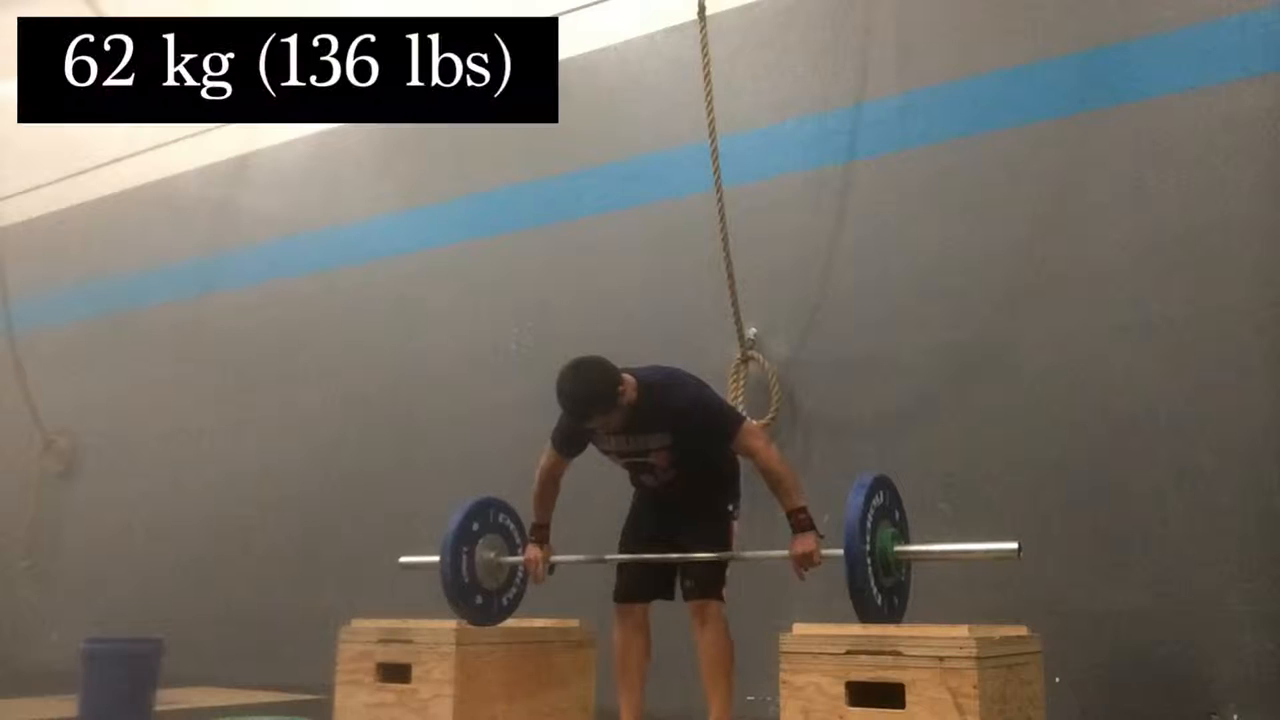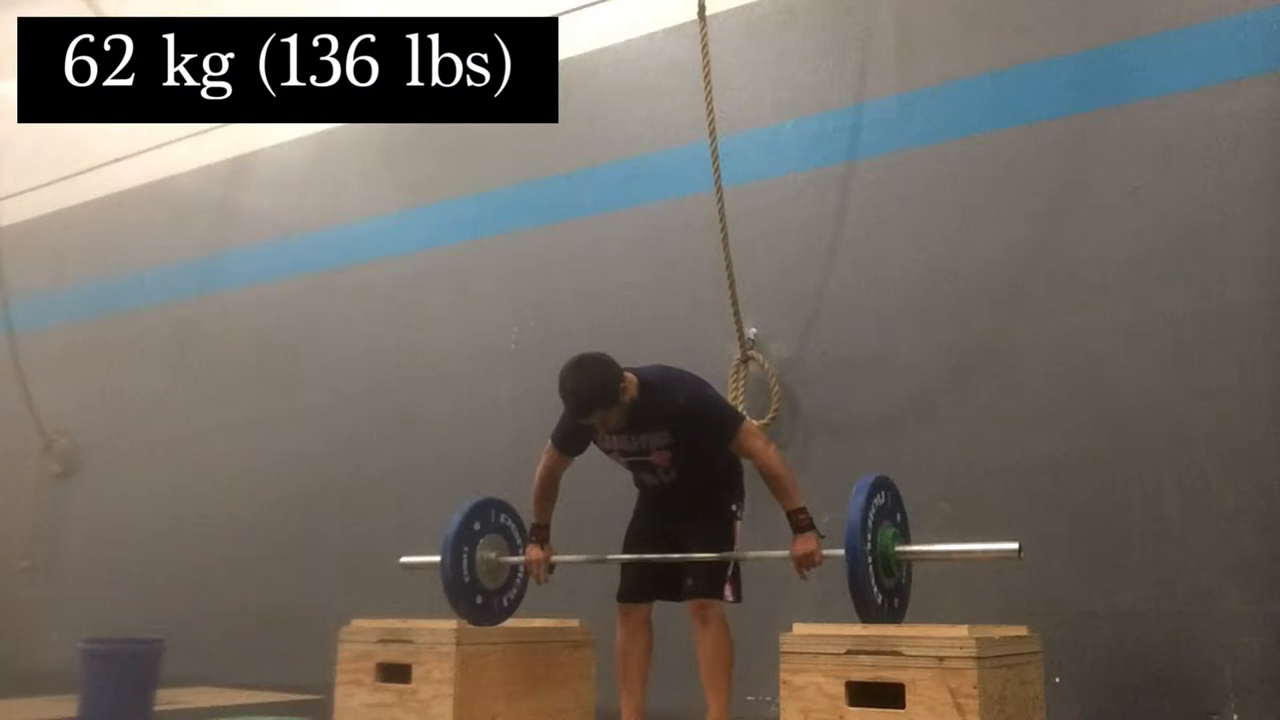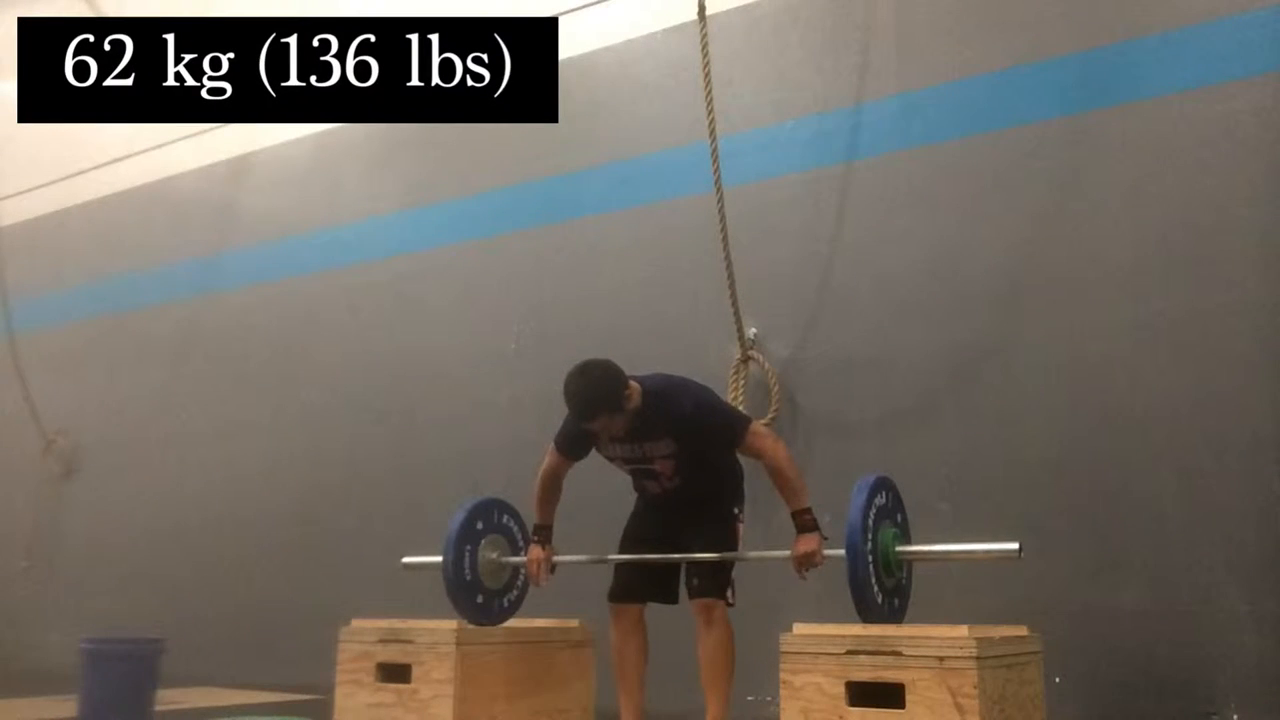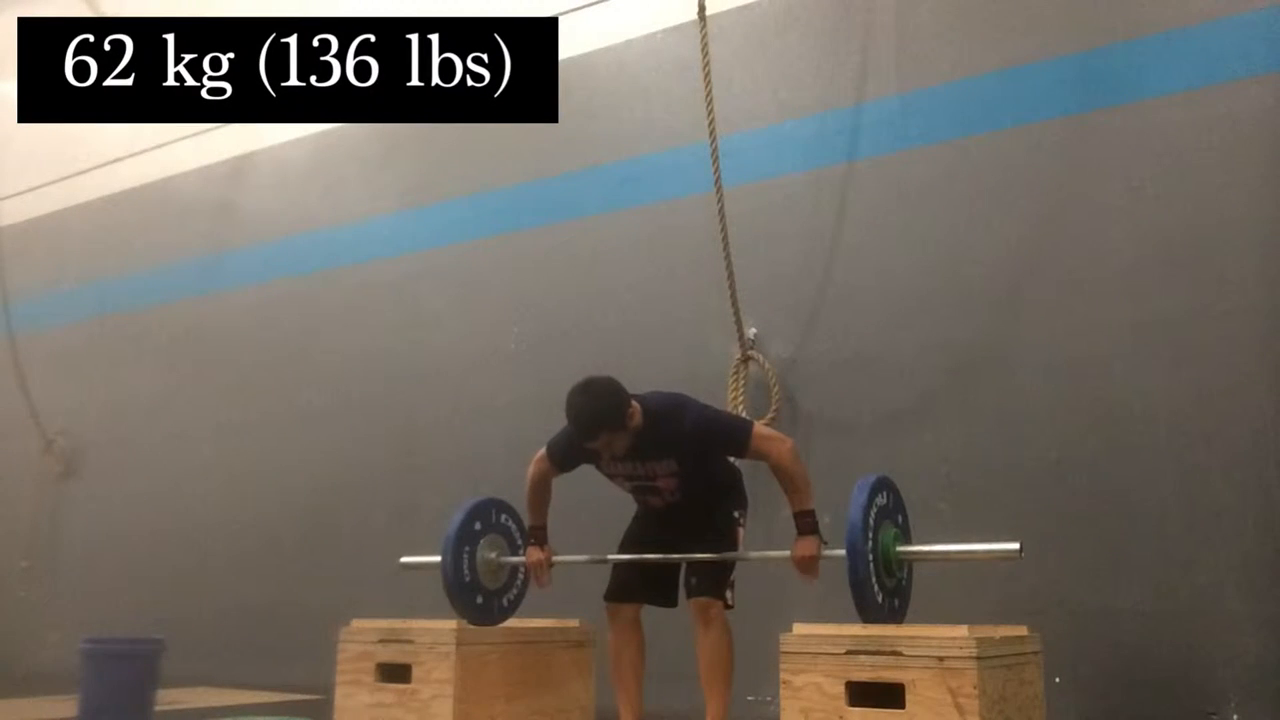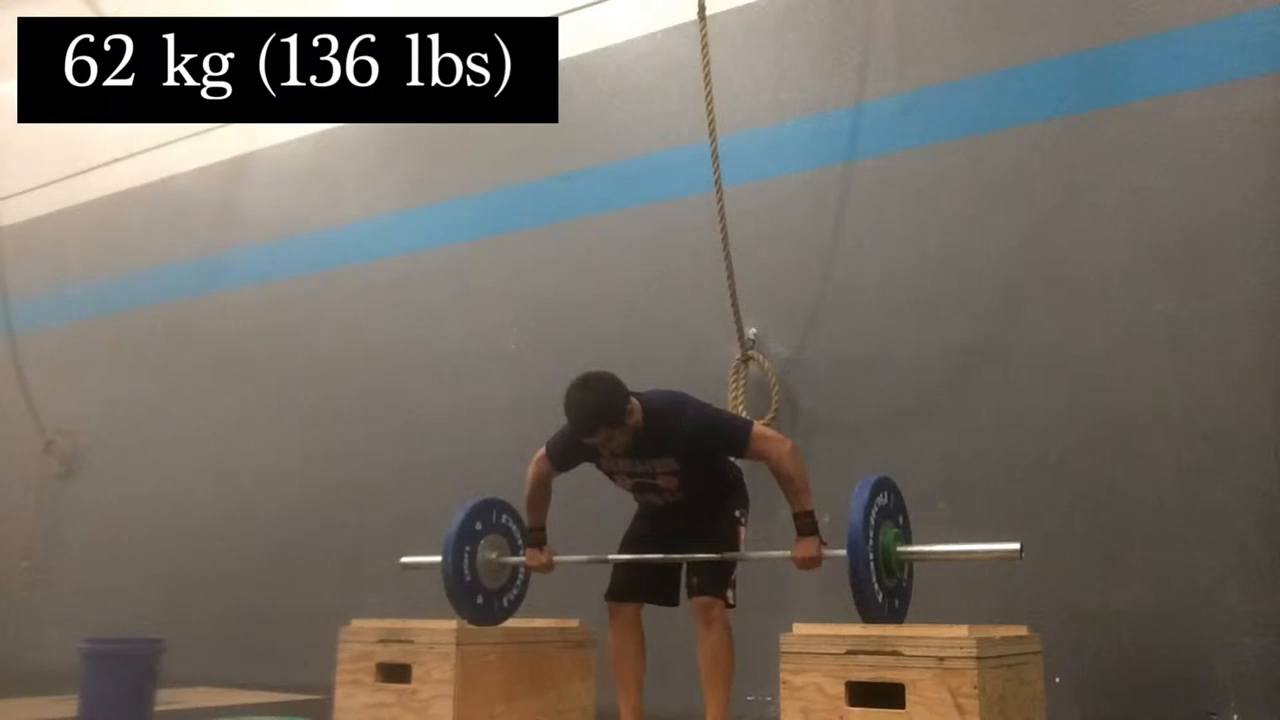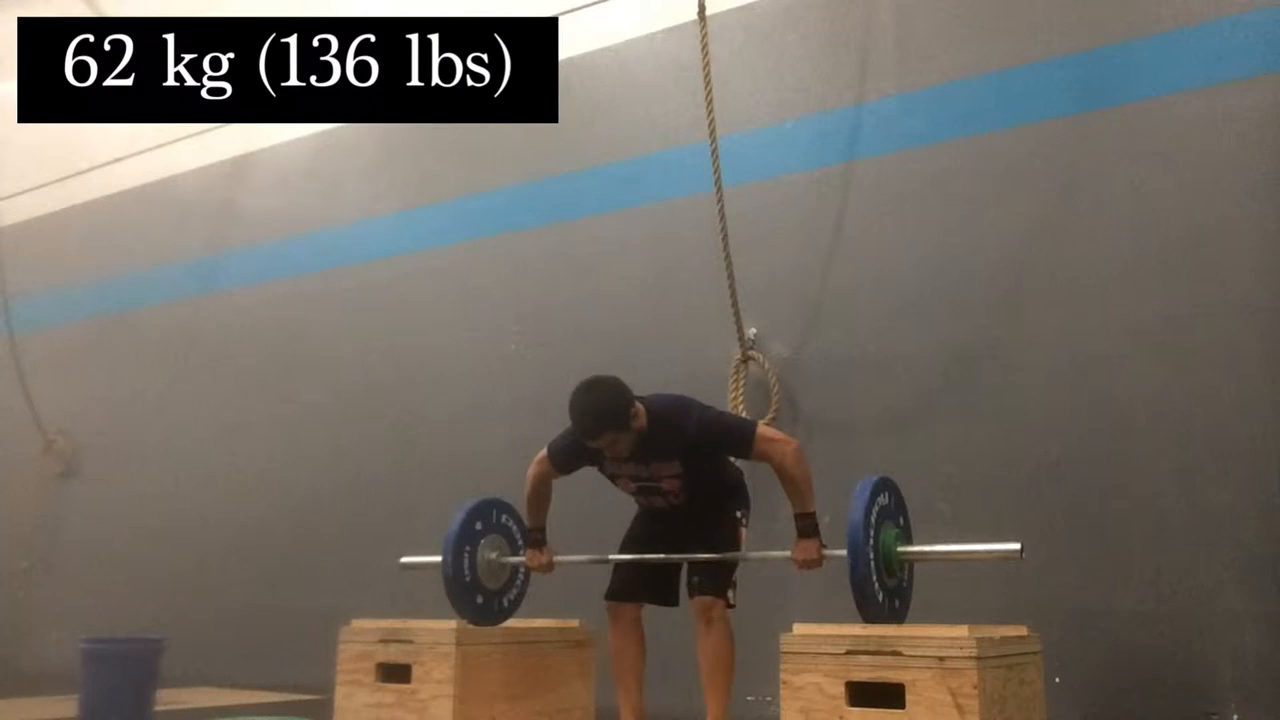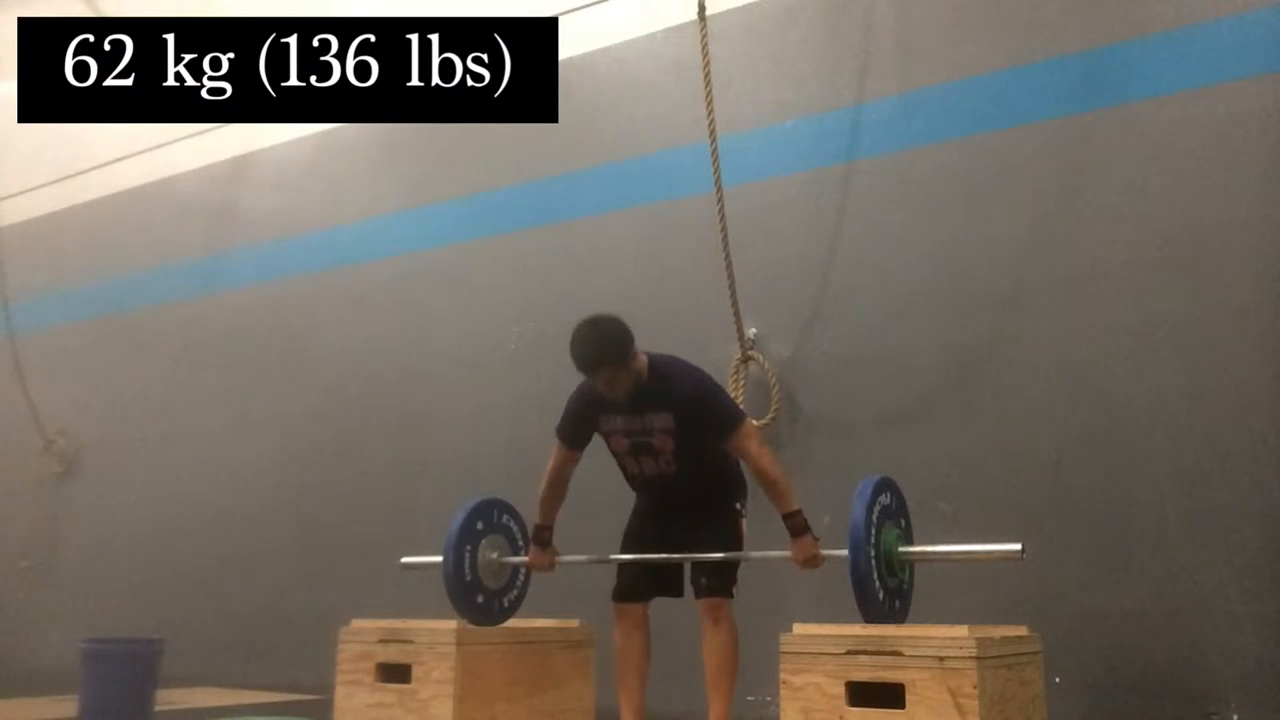
dt=0.5s
person 1, frame 1
left shoulder: (681, 397)
right shoulder: (582, 412)
left elbow: (761, 447)
right elbow: (550, 468)
left wrist: (802, 525)
right wrist: (538, 536)
left hip: (708, 499)
right hip: (653, 500)
left knee: (704, 605)
right knee: (628, 607)
person 1, frame 2
left shoulder: (681, 395)
right shoulder: (583, 411)
left elbow: (760, 448)
right elbow: (550, 469)
left wrist: (802, 526)
right wrist: (539, 536)
left hip: (712, 499)
right hip: (657, 501)
left knee: (704, 606)
right knee: (631, 608)
person 1, frame 3
left shoulder: (684, 403)
right shoulder: (585, 419)
left elbow: (771, 448)
right elbow: (552, 469)
left wrist: (806, 527)
right wrist: (541, 537)
left hip: (712, 503)
right hip: (655, 505)
left knee: (708, 604)
right knee: (624, 606)
person 1, frame 4
left shoulder: (684, 420)
right shoulder: (583, 435)
left elbow: (781, 448)
right elbow: (539, 469)
left wrist: (807, 531)
right wrist: (537, 539)
left hip: (714, 508)
right hip: (656, 512)
left knee: (706, 605)
right knee: (619, 606)
person 1, frame 5
left shoulder: (684, 419)
right shoulder: (582, 434)
left elbow: (780, 449)
right elbow: (539, 469)
left wrist: (806, 531)
right wrist: (536, 540)
left hip: (715, 509)
right hip: (656, 513)
left knee: (707, 605)
right knee: (621, 606)
person 1, frame 6
left shoulder: (688, 422)
right shoulder: (585, 437)
left elbow: (785, 449)
right elbow: (539, 469)
left wrist: (807, 532)
right wrist: (536, 540)
left hip: (716, 511)
right hip: (657, 514)
left knee: (708, 605)
right knee: (620, 607)
person 1, frame 7
left shoulder: (687, 386)
right shoulder: (586, 401)
left elbow: (754, 451)
right elbow: (559, 467)
left wrist: (798, 530)
right wrist: (542, 537)
left hip: (713, 503)
right hip: (655, 506)
left knee: (713, 605)
right knee: (627, 607)
